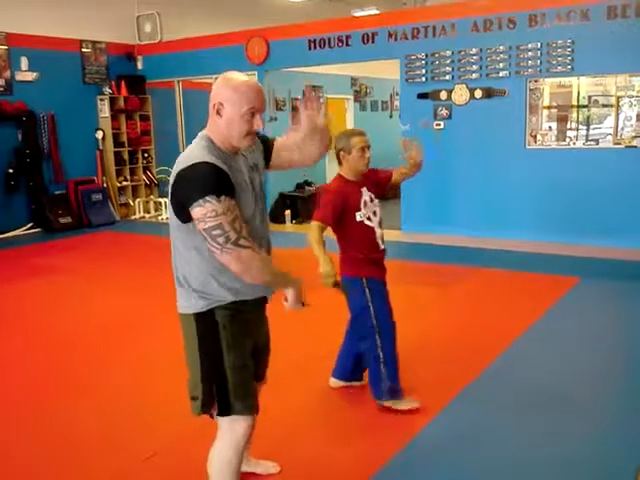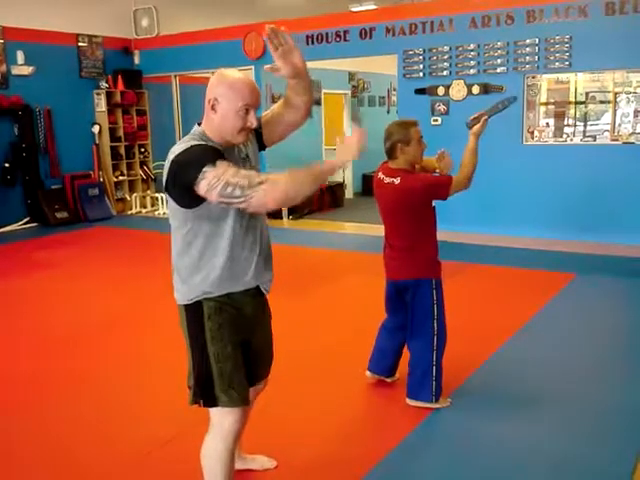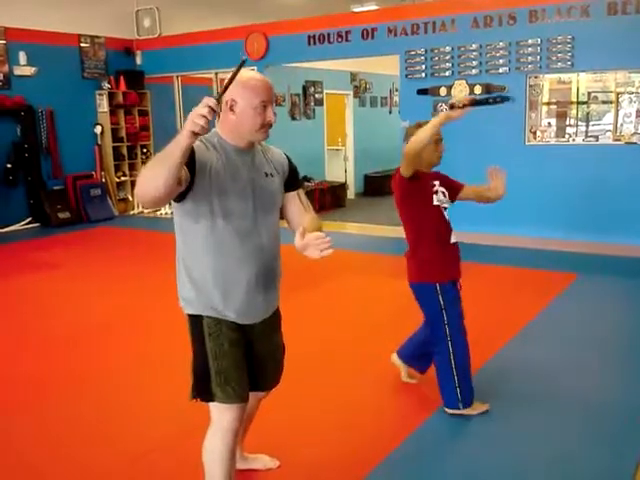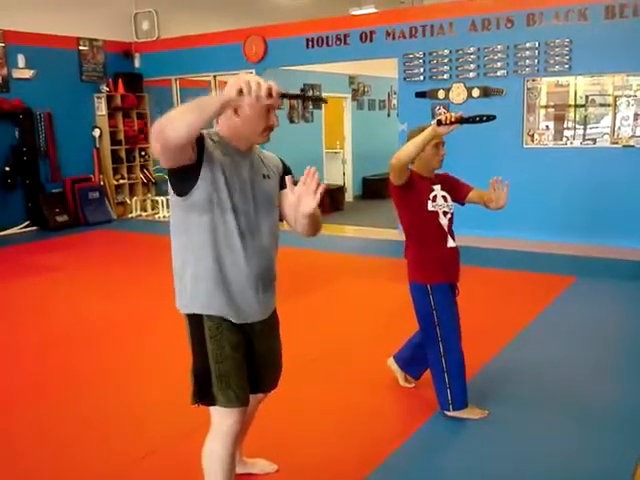
dt=1s
person 1, frame 1
left shoulder: (248, 147)
right shoulder: (200, 172)
left elbow: (305, 154)
right elbow: (239, 258)
left wrist: (316, 131)
right wrist: (288, 282)
left hip: (246, 300)
right hip: (215, 309)
left knee: (250, 389)
right knee: (236, 419)
person 1, frame 2
left shoulder: (242, 138)
right shoulder: (193, 158)
left elbow: (295, 110)
right elbow: (266, 193)
left wrist: (296, 73)
right wrist: (337, 159)
left hip: (249, 290)
right hip: (212, 301)
left knee: (250, 386)
right knee: (228, 412)
person 1, frame 3
left shoulder: (279, 161)
right shoulder: (196, 155)
left elbow: (303, 216)
right elbow: (147, 194)
left wrist: (309, 239)
right wrist: (187, 137)
left hip: (263, 302)
right hip: (214, 307)
left knee: (256, 389)
right knee: (227, 412)
person 1, frame 4
left shoulder: (272, 165)
right shoulder: (197, 153)
left elbow: (307, 229)
right elbow: (164, 134)
left wrist: (305, 210)
right wrist: (229, 92)
left hip: (260, 305)
right hip: (214, 308)
left knee: (254, 394)
right knee: (227, 414)
person 2, frame 1
left shoulder: (369, 179)
right shoulder: (334, 192)
left elbow: (401, 175)
right elbow: (315, 231)
left wrist: (415, 163)
right wrist: (324, 263)
left hip: (371, 269)
right hip: (360, 274)
left knee: (362, 326)
right knee: (379, 330)
left ankle: (344, 375)
right ankle: (388, 393)
person 2, frame 2
left shoulder: (382, 174)
right shoulder: (417, 185)
left elbow: (415, 166)
right elbow: (463, 181)
left wrist: (437, 166)
right wrist: (474, 138)
left hip: (394, 267)
right hip: (420, 271)
left knee: (396, 320)
right knee: (428, 332)
left ankle: (380, 368)
right ankle: (423, 394)
person 2, frame 3
left shoulder: (438, 179)
right shoulder: (406, 179)
left elbow: (472, 193)
right elbow: (410, 150)
left wrist: (492, 193)
right wrist: (444, 117)
left hip: (441, 270)
right hip: (430, 274)
left knee: (439, 326)
right knee: (451, 337)
left ankle: (406, 358)
right ankle: (459, 402)
person 2, frame 4
left shoulder: (445, 181)
right shoulder: (405, 183)
left elbow: (476, 195)
right elbow: (397, 162)
left wrist: (494, 200)
right wrist: (435, 129)
left hip: (445, 272)
right hip: (426, 275)
left knee: (436, 330)
right knee: (445, 338)
left ankle: (403, 362)
right ankle: (455, 404)
